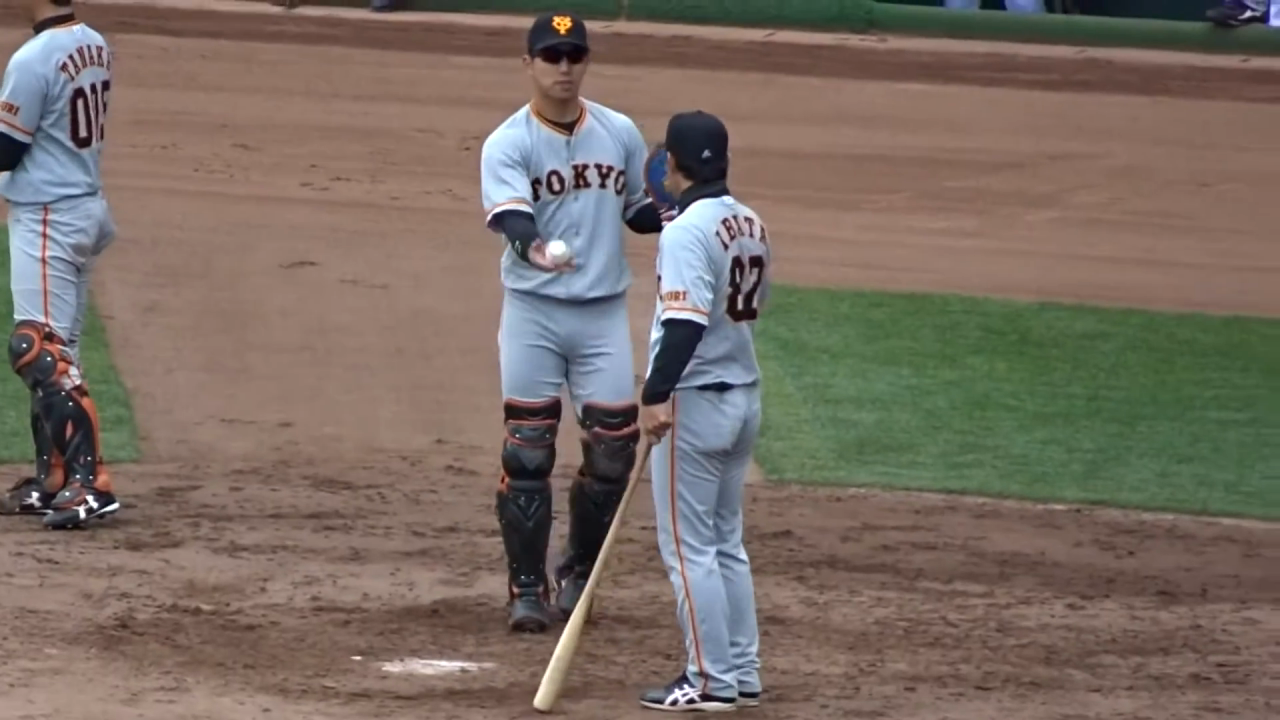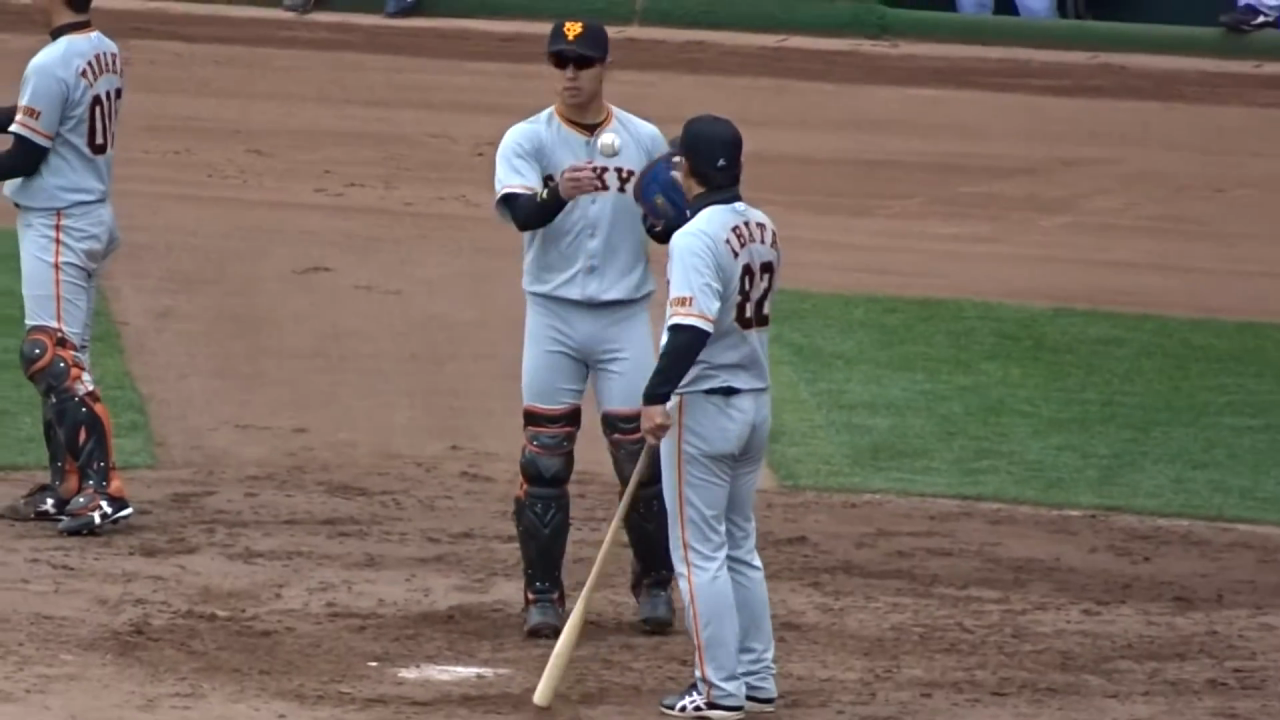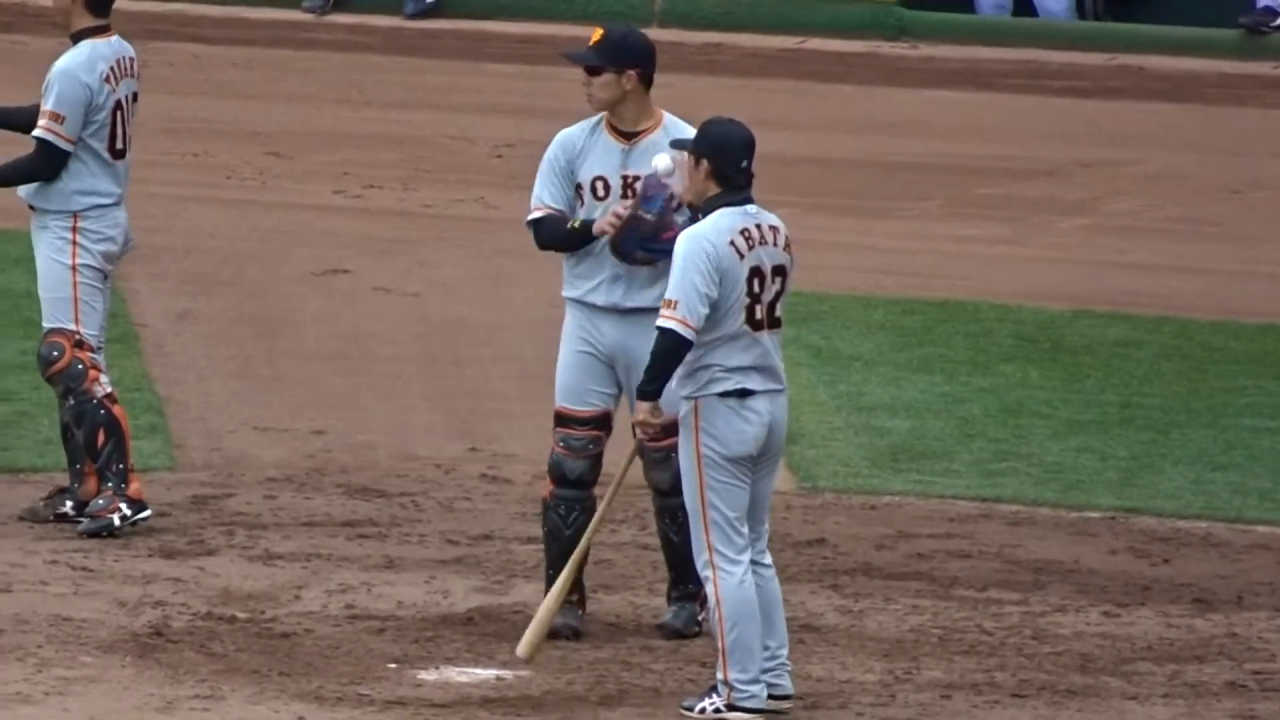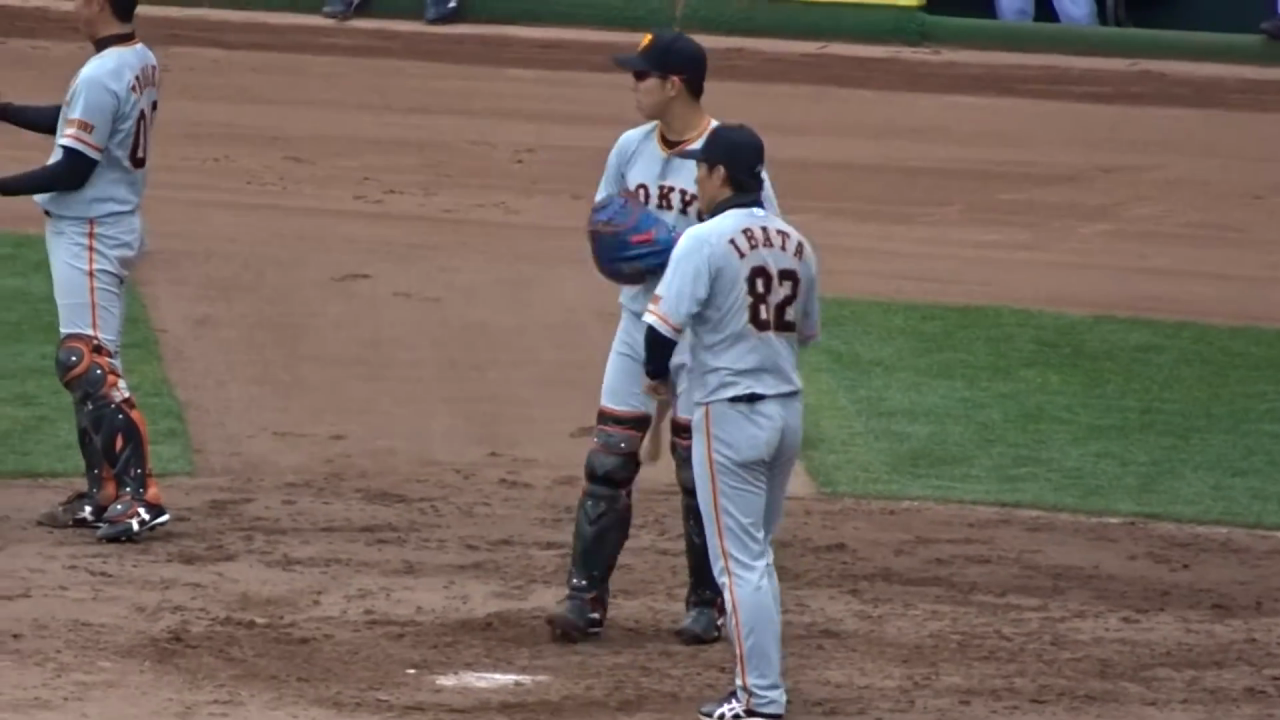
dt=0.2s
person 1, frame 1
left shoulder: (621, 132)
right shoulder: (507, 142)
left elbow: (640, 214)
right elbow: (508, 217)
right wrist: (533, 249)
left hip: (604, 314)
right hip: (532, 313)
left knee: (614, 448)
right knee: (527, 454)
left ankle: (579, 570)
right ankle: (527, 587)
person 1, frame 2
left shoulder: (645, 139)
right shoulder: (526, 139)
right elbow: (519, 212)
right wrist: (560, 194)
left hip: (626, 319)
right hip: (553, 317)
left knee: (641, 452)
right knee: (545, 460)
left ankle: (654, 582)
right ankle: (543, 594)
person 1, frame 3
right shoulder: (571, 144)
right elbow: (542, 228)
right wrist: (591, 228)
left hip: (659, 326)
right hip: (587, 321)
left knee: (669, 465)
right knee: (572, 462)
left ankle: (687, 595)
right ankle: (565, 596)
person 1, frame 4
right shoulder: (630, 147)
right hip: (639, 325)
left knee: (702, 468)
right knee: (610, 459)
left ankle: (708, 601)
right ankle: (587, 597)
person 2, frame 1
left shoulder: (686, 231)
right shoulder: (751, 224)
left elbow: (685, 322)
left wrist: (654, 395)
left hip: (696, 400)
right hip: (742, 398)
left knee: (687, 547)
right knee: (724, 542)
left ankle: (712, 680)
right ankle: (741, 672)
person 2, frame 2
left shoulder: (696, 237)
right shoulder: (764, 229)
left elbow: (691, 328)
left wrist: (656, 396)
left hip: (703, 405)
right hip: (753, 403)
left knee: (698, 553)
right knee: (738, 547)
person 2, frame 3
left shoulder: (702, 238)
right shoulder: (778, 233)
left elbow: (679, 328)
left wrist: (647, 394)
left hip: (719, 409)
right hip: (771, 404)
left knee: (722, 556)
right knee: (754, 551)
person 2, frame 4
left shoulder: (704, 240)
right shoulder: (798, 245)
left elbow: (663, 325)
left wrist: (656, 375)
left hip: (731, 414)
right hip: (788, 411)
left knee: (739, 561)
right knee: (756, 553)
person 3, frame 1
right shoulder: (93, 45)
left hip: (47, 218)
right hip: (81, 211)
right knee: (56, 348)
left ankle: (90, 483)
right ankle: (53, 480)
person 3, frame 2
left shoulder: (51, 63)
right shoulder: (106, 52)
left hip: (58, 223)
right hip: (86, 217)
left knee: (51, 353)
right knee: (64, 352)
left ankle: (104, 488)
right ankle: (67, 486)
person 3, frame 3
left shoulder: (73, 67)
right shoulder: (121, 54)
left elbow: (48, 161)
left hip: (73, 226)
right hip: (95, 220)
left knee: (68, 354)
right knee: (75, 354)
left ankle: (122, 491)
right ankle: (85, 488)
person 3, frame 4
left shoulder: (100, 75)
right shoulder: (139, 61)
left elbow: (74, 171)
left hip: (89, 232)
right hip: (102, 227)
left knee: (88, 361)
right knee: (85, 359)
left ankle: (140, 495)
right ankle: (104, 493)
